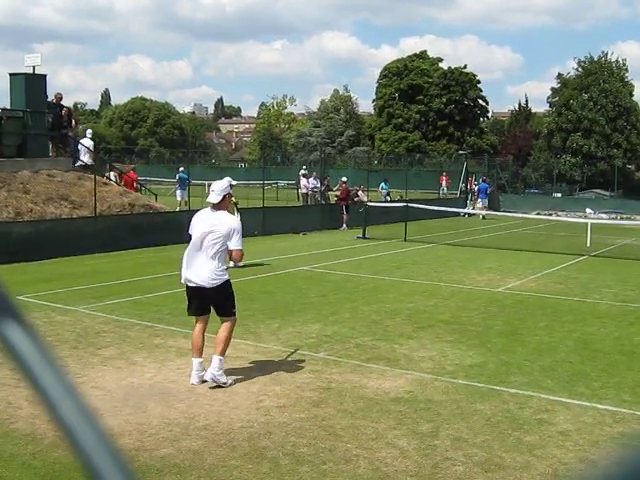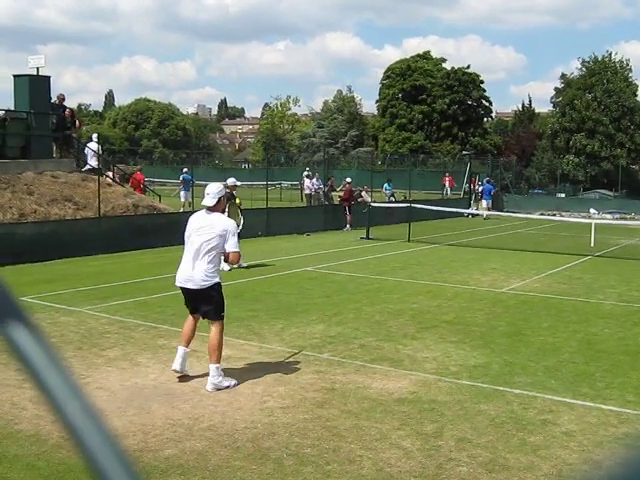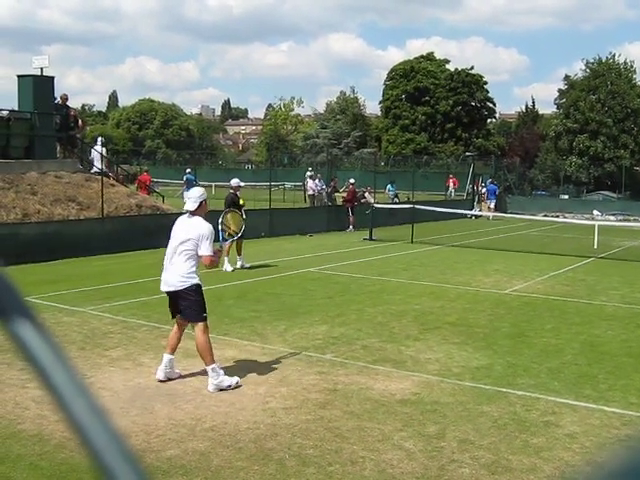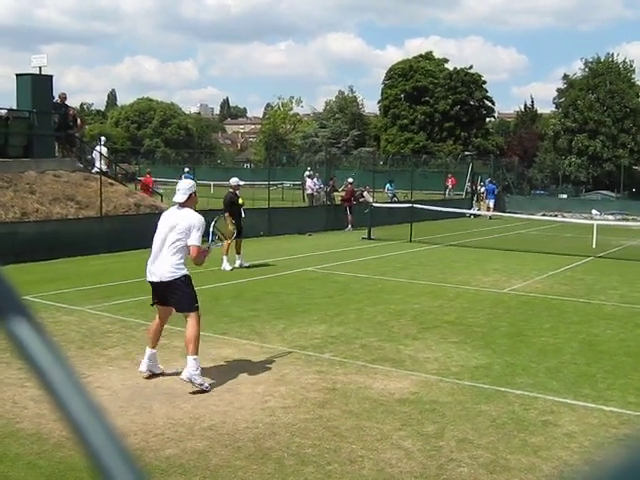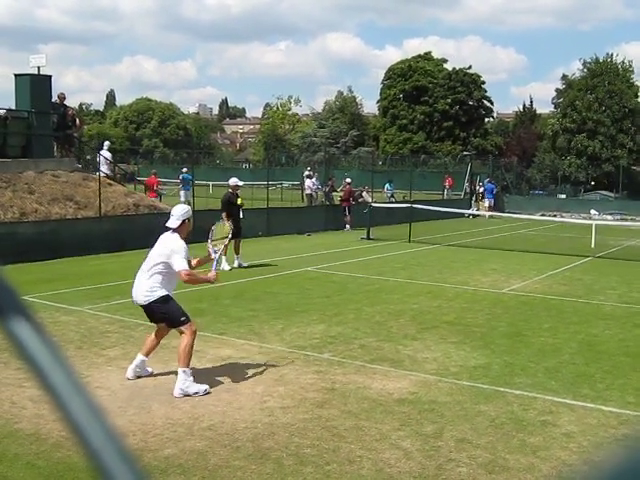
dt=0.3s
person 1, frame 1
left shoulder: (198, 216)
right shoulder: (232, 222)
right elbow: (237, 257)
left hip: (192, 277)
right hip: (216, 279)
left knee: (200, 322)
right knee: (228, 321)
left ankle: (197, 371)
right ankle: (215, 369)
person 1, frame 2
left shoulder: (194, 218)
right shoulder: (228, 224)
right elbow: (234, 259)
right wrist: (227, 255)
left hip: (185, 278)
right hip: (207, 281)
left knee: (194, 316)
right knee: (217, 325)
left ankle: (180, 360)
right ankle: (216, 377)
person 1, frame 3
left shoulder: (180, 221)
right shoulder: (204, 227)
right elbow: (207, 262)
left wrist: (211, 252)
right wrist: (217, 256)
left hip: (169, 281)
right hip: (186, 283)
left knee: (180, 323)
right knee: (200, 327)
left ankle: (166, 368)
right ankle: (216, 377)
person 1, frame 4
left shoulder: (167, 214)
right shoulder: (196, 219)
right elbow: (195, 254)
left wrist: (201, 251)
right wrist: (205, 254)
left hip: (155, 271)
right hip: (174, 274)
left knee: (162, 316)
right knee: (193, 318)
left ankle: (149, 362)
right ankle: (191, 369)
person 1, frame 5
left shoulder: (168, 237)
right shoulder: (177, 244)
left elbow: (188, 265)
right elbow: (187, 276)
left wrist: (208, 257)
right wrist: (207, 278)
left hip: (143, 291)
right hip: (153, 294)
left knee: (163, 328)
right knee: (189, 330)
left ankle: (137, 367)
right ankle: (184, 383)
